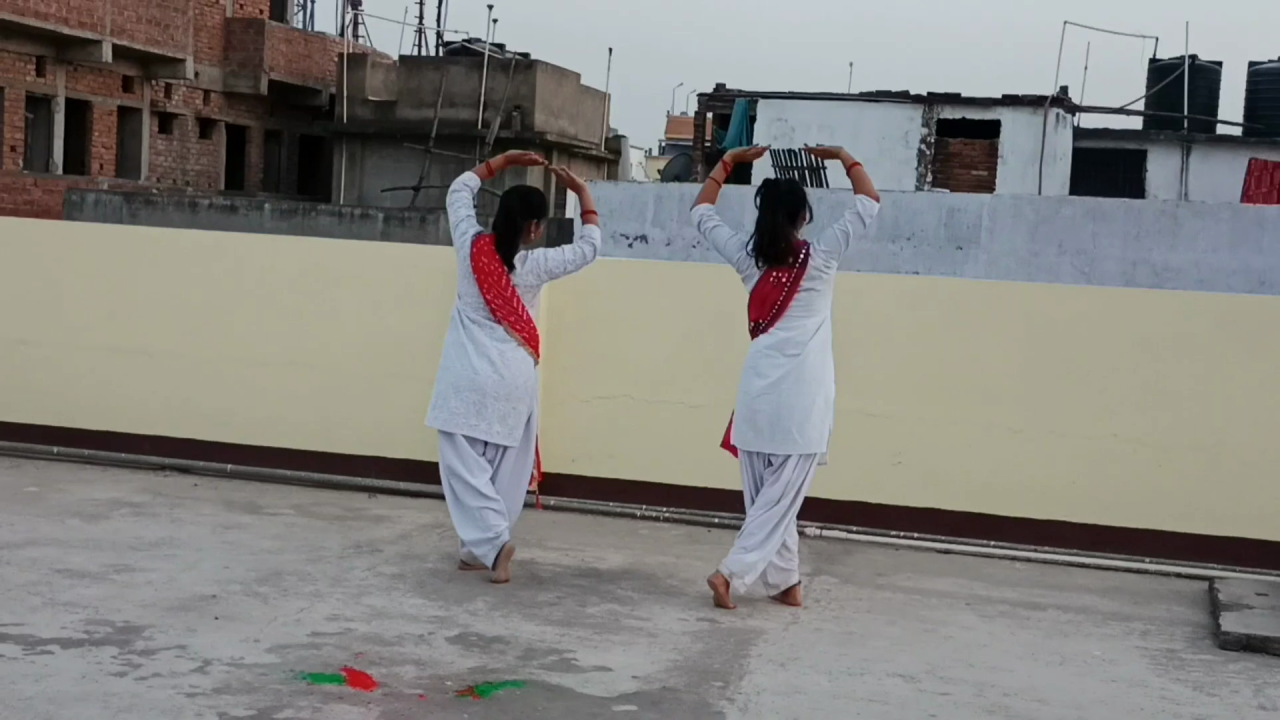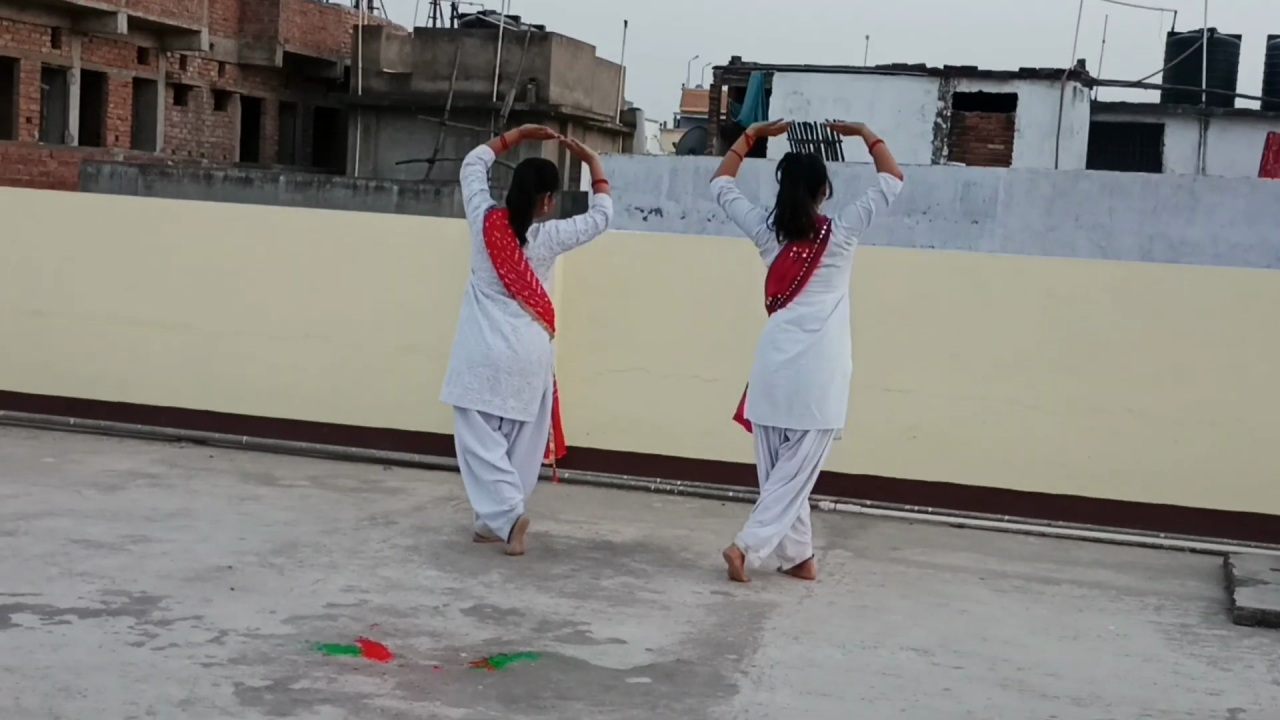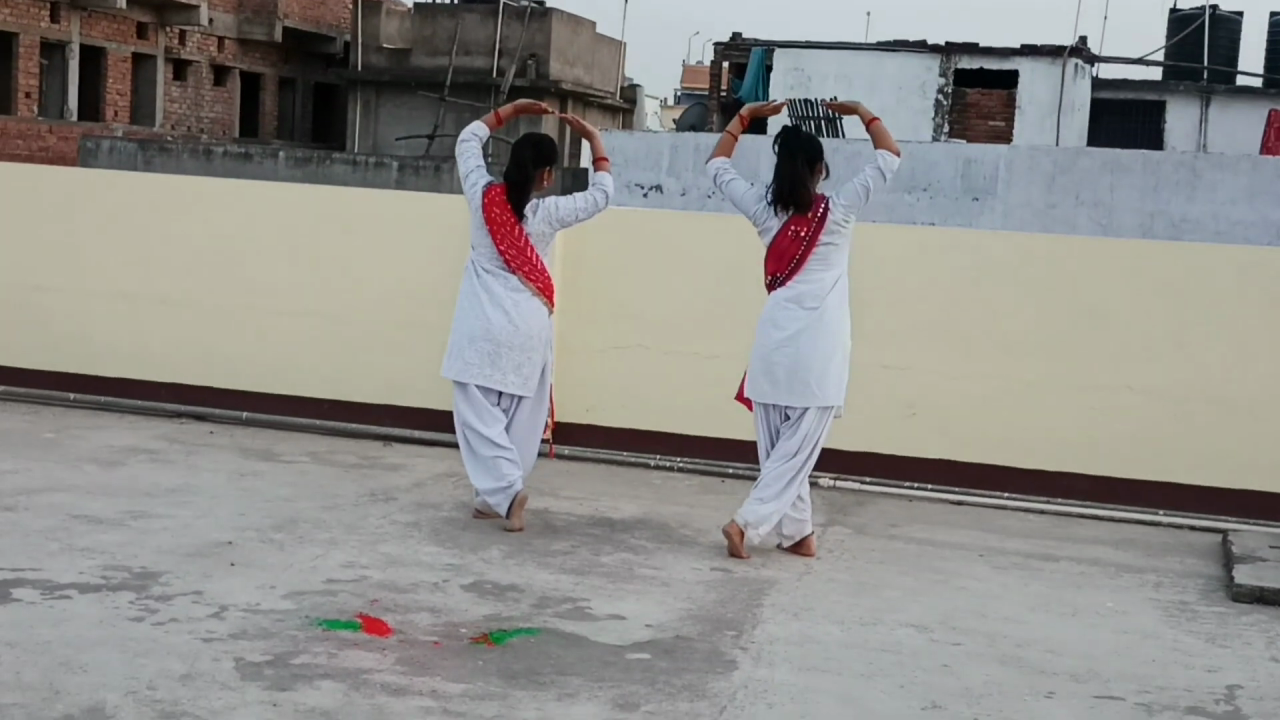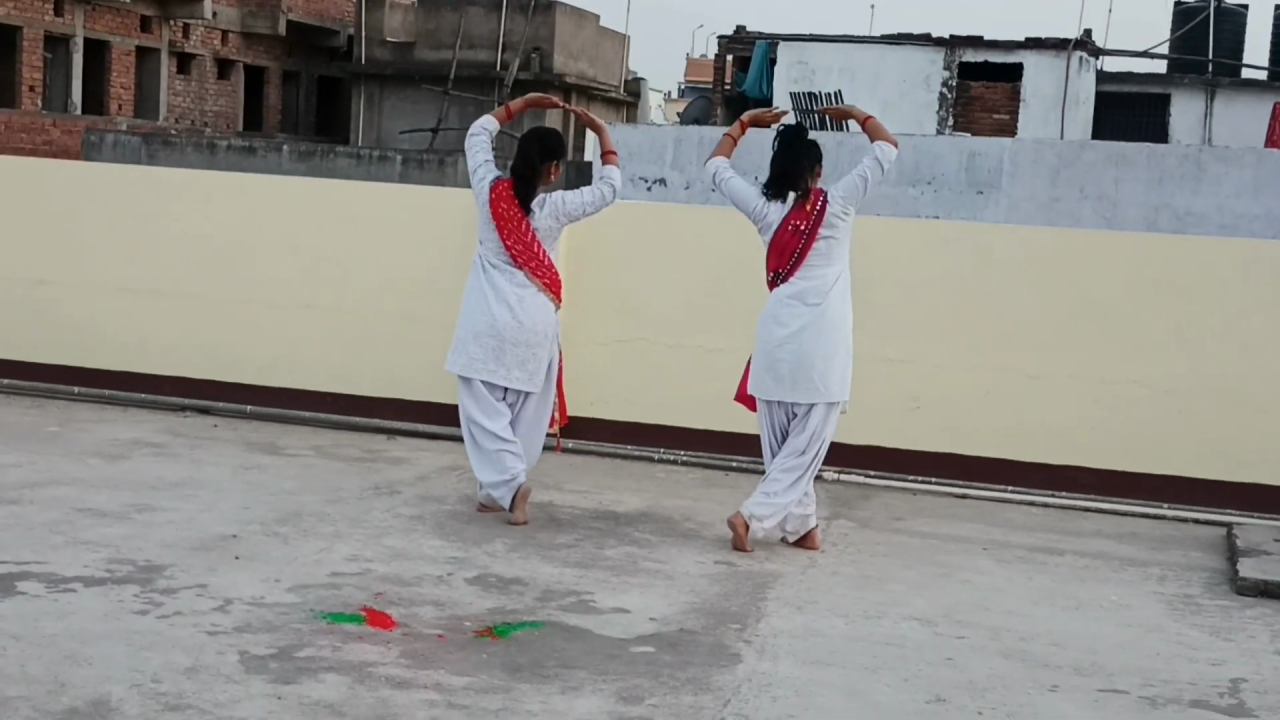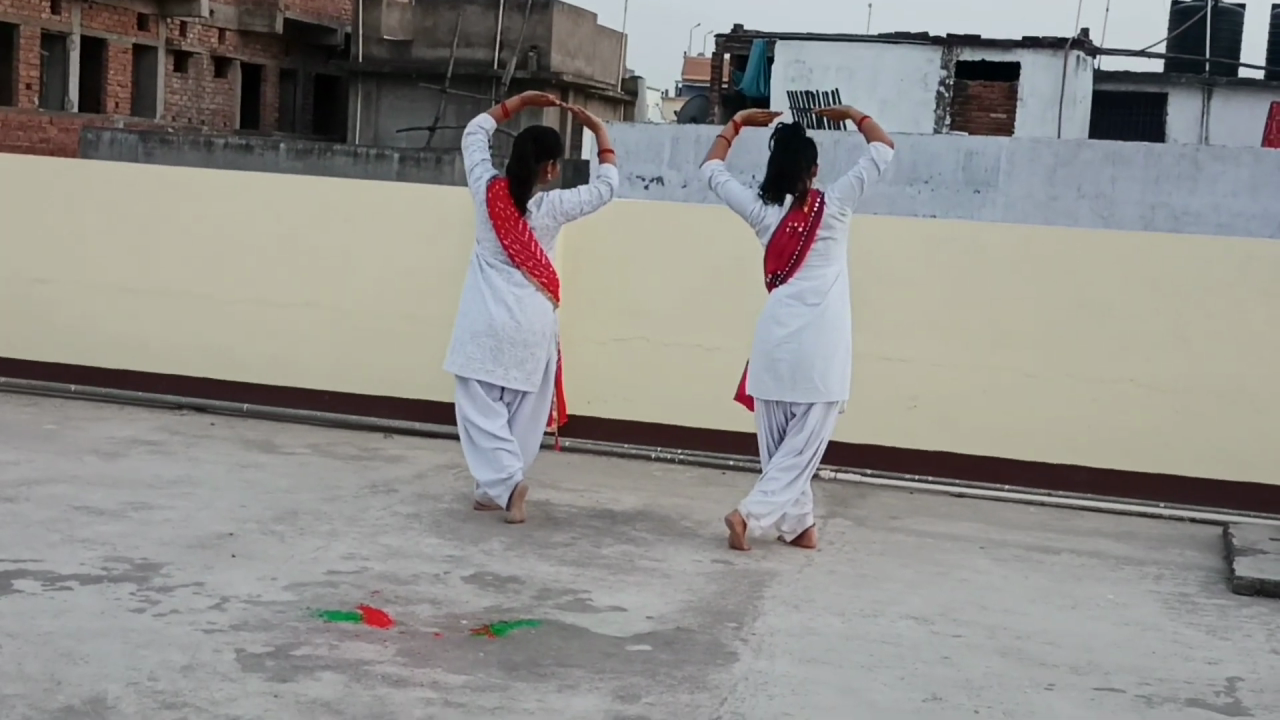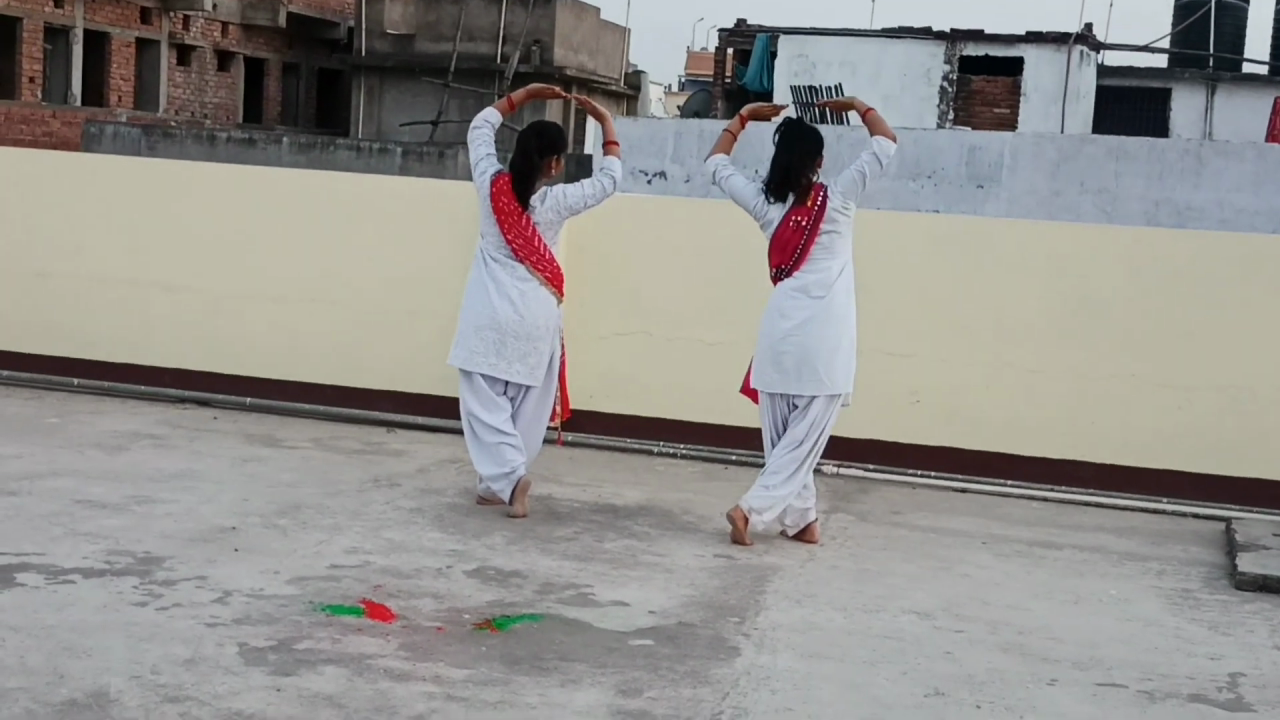
dt=0.7s
person 1, frame 1
left shoulder: (748, 257)
right shoulder: (821, 257)
left elbow: (702, 212)
right elbow: (869, 202)
left wrist: (728, 160)
right wrist: (844, 157)
left hip: (759, 389)
right hip: (802, 395)
left knee: (764, 495)
right knee: (782, 496)
left ankle: (783, 581)
right ankle: (733, 572)
person 1, frame 2
left shoulder: (767, 231)
right shoulder: (841, 234)
left elbow: (722, 184)
right elbow: (892, 181)
left wrist: (752, 135)
right wrist: (866, 134)
left hip: (775, 363)
right hip: (819, 370)
left knee: (779, 468)
right knee: (797, 471)
left ankle: (797, 555)
right ankle: (748, 545)
person 1, frame 3
left shoulder: (765, 210)
right shoulder: (839, 211)
left elbow: (717, 166)
right elbow: (890, 157)
left wrist: (744, 115)
right wrist: (862, 112)
left hip: (775, 342)
right hip: (819, 348)
left knee: (777, 447)
right knee: (797, 449)
left ankle: (796, 532)
right ankle: (748, 523)
person 1, frame 4
left shoulder: (765, 208)
right shoulder: (838, 205)
left elbow: (717, 166)
right elbow: (887, 148)
left wrist: (745, 122)
right wrist: (855, 114)
left hip: (778, 338)
right hip: (823, 344)
left knee: (781, 443)
right knee: (806, 444)
left ankle: (800, 526)
right ankle: (753, 516)
person 1, frame 5
left shoulder: (762, 211)
right shoulder: (835, 205)
left elbow: (712, 169)
right elbow: (883, 149)
left wrist: (737, 121)
right wrist: (852, 114)
left hip: (777, 338)
right hip: (821, 343)
left knee: (778, 443)
right knee: (805, 443)
left ankle: (797, 524)
right ankle: (751, 514)
person 1, frame 6
left shoulder: (765, 204)
right shoulder: (839, 199)
left elbow: (716, 163)
right elbow: (886, 143)
left wrist: (745, 116)
right wrist: (857, 105)
left hip: (781, 330)
right hip: (825, 336)
left knee: (783, 434)
right knee: (805, 435)
left ankle: (801, 519)
right ankle: (752, 508)
person 2, frame 1
left shoulder: (472, 247)
right shoulder: (535, 265)
left elbow: (459, 190)
right elbow: (589, 246)
left wrist: (503, 160)
right wrist: (582, 192)
left hip: (468, 378)
right hip: (514, 379)
left knee: (465, 464)
right knee: (506, 470)
left ankle: (491, 542)
right ankle: (479, 547)
person 2, frame 2
left shoulder: (485, 221)
right shoulder: (549, 237)
left elbow: (474, 163)
right elbow: (601, 215)
left wrist: (519, 135)
right wrist: (593, 161)
left hip: (482, 351)
right hip: (528, 354)
left knee: (480, 438)
right knee: (520, 443)
left ankle: (506, 514)
right ankle: (493, 520)
person 2, frame 3
left shoulder: (483, 196)
right shoulder: (548, 213)
left elbow: (468, 140)
right elbow: (601, 193)
left wrist: (513, 109)
right wrist: (593, 138)
left hip: (482, 327)
right hip: (528, 328)
left knee: (479, 413)
right knee: (520, 419)
left ankle: (504, 490)
right ankle: (494, 496)
person 2, frame 4
left shoulder: (490, 191)
right shoulder: (556, 208)
left elbow: (478, 133)
right elbow: (609, 187)
left wrist: (523, 104)
right wrist: (602, 132)
left hip: (488, 321)
right hip: (534, 324)
left knee: (484, 407)
right knee: (525, 413)
left ankle: (507, 483)
right ankle: (498, 489)
person 2, frame 5
left shoulder: (487, 190)
right shoulder: (553, 207)
left elbow: (474, 133)
right elbow: (606, 186)
left wrist: (520, 101)
right wrist: (599, 130)
left hip: (485, 321)
right hip: (532, 323)
left knee: (481, 406)
right knee: (523, 413)
left ankle: (504, 483)
right ankle: (497, 488)
person 2, frame 6
left shoulder: (491, 185)
right shoulder: (558, 202)
left elbow: (481, 126)
right elbow: (609, 178)
left wrist: (525, 94)
right wrist: (605, 121)
left hip: (490, 314)
right hip: (536, 317)
left knee: (484, 400)
right knee: (527, 407)
left ankle: (506, 476)
right ankle: (500, 482)
